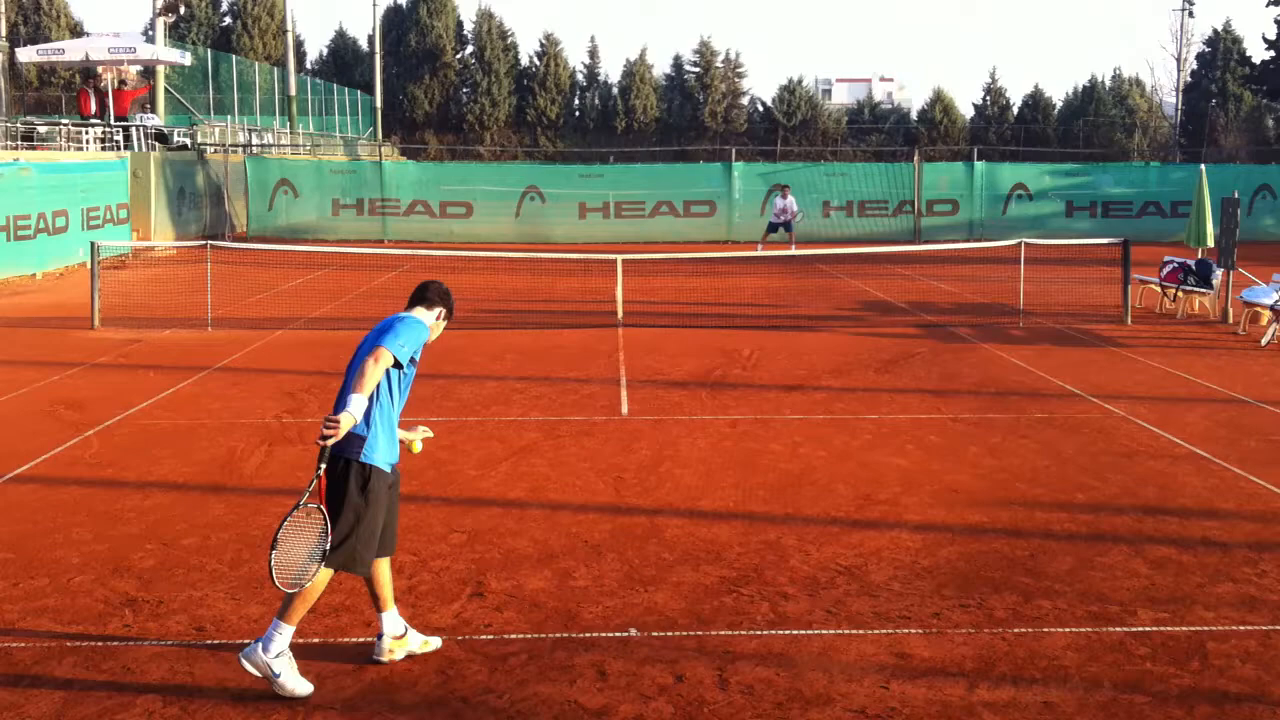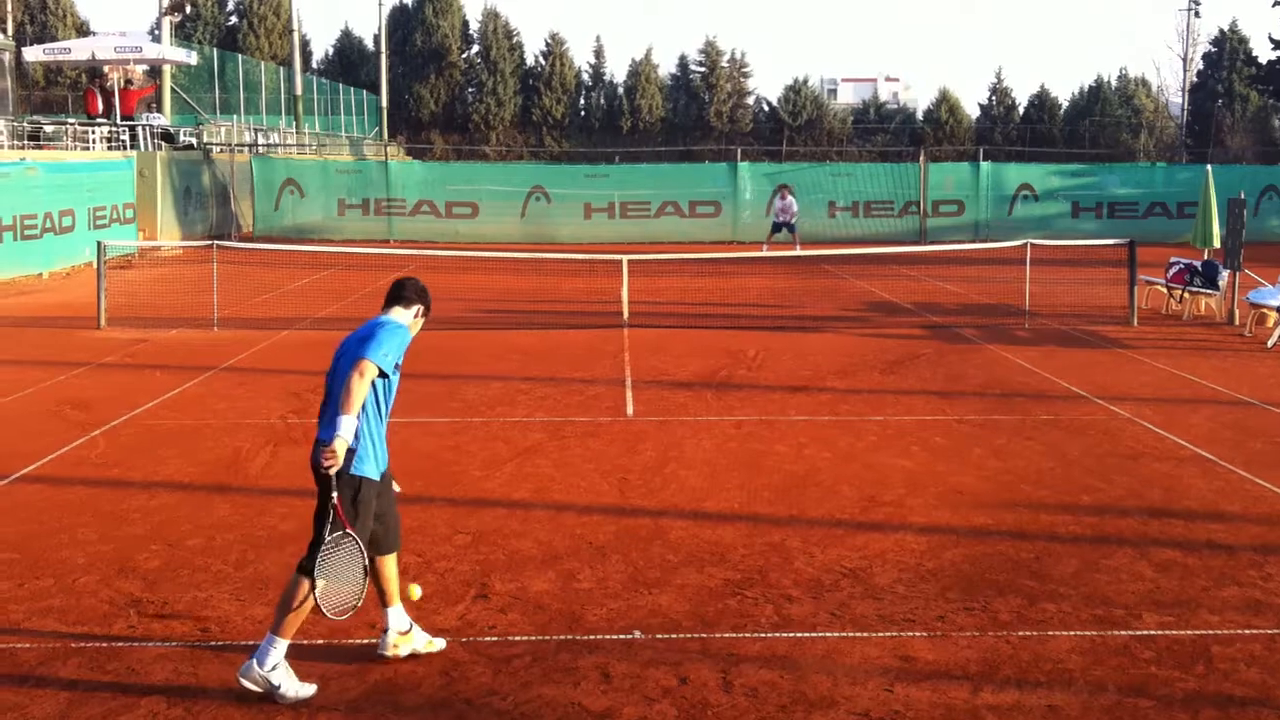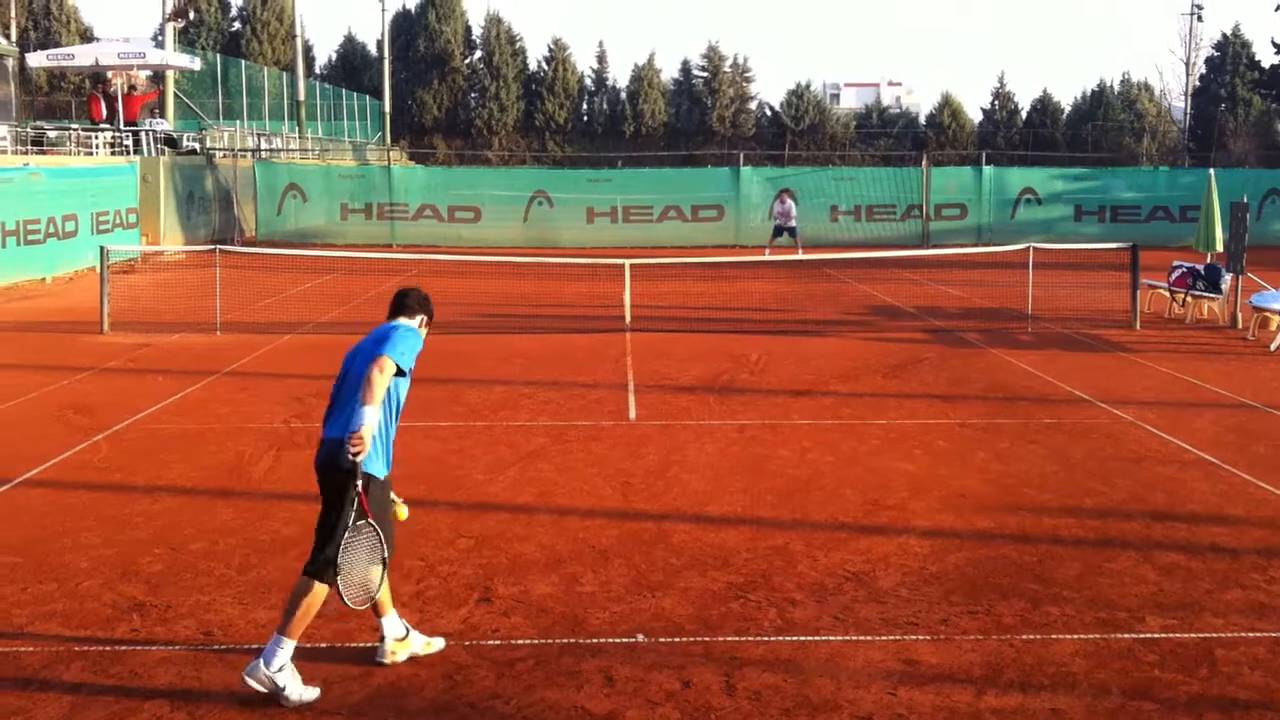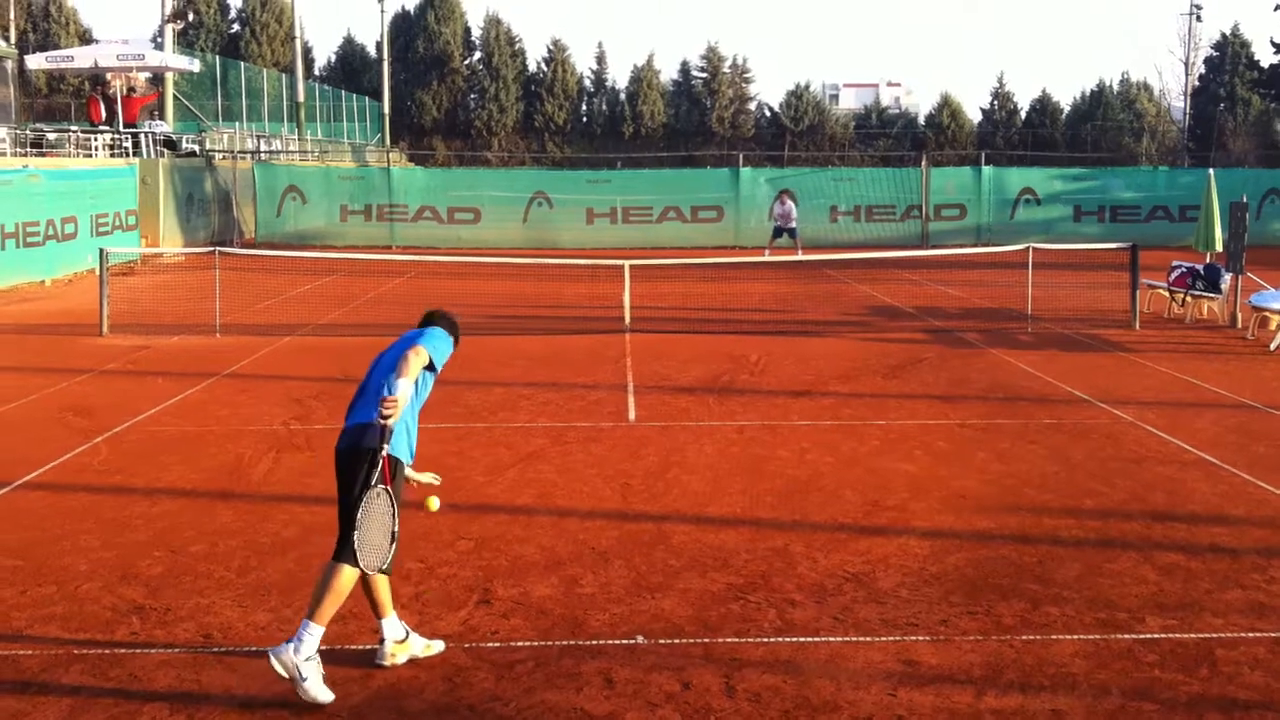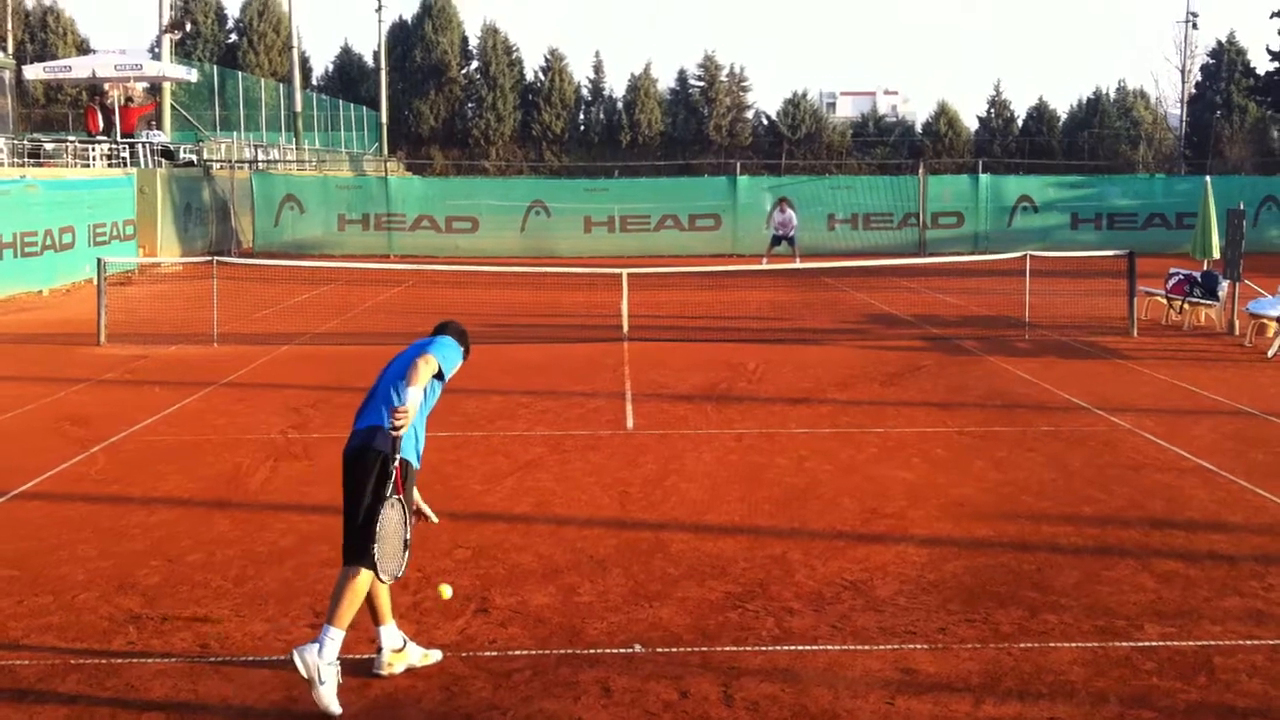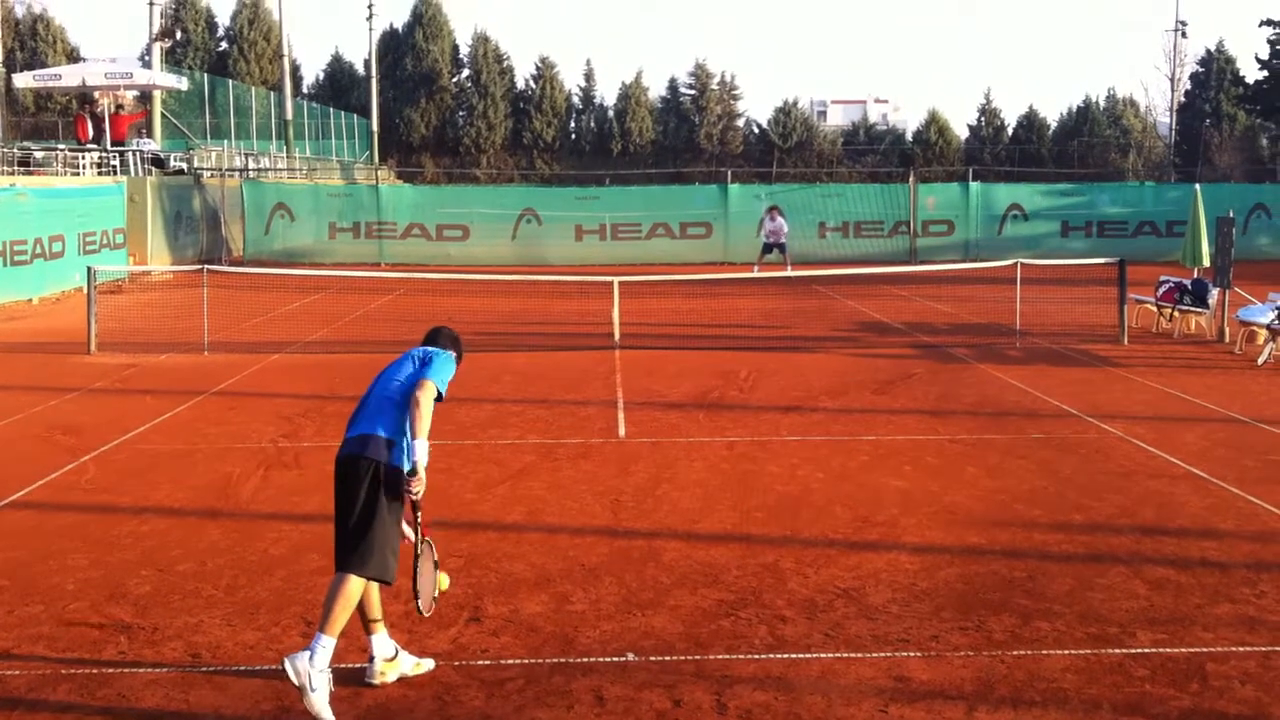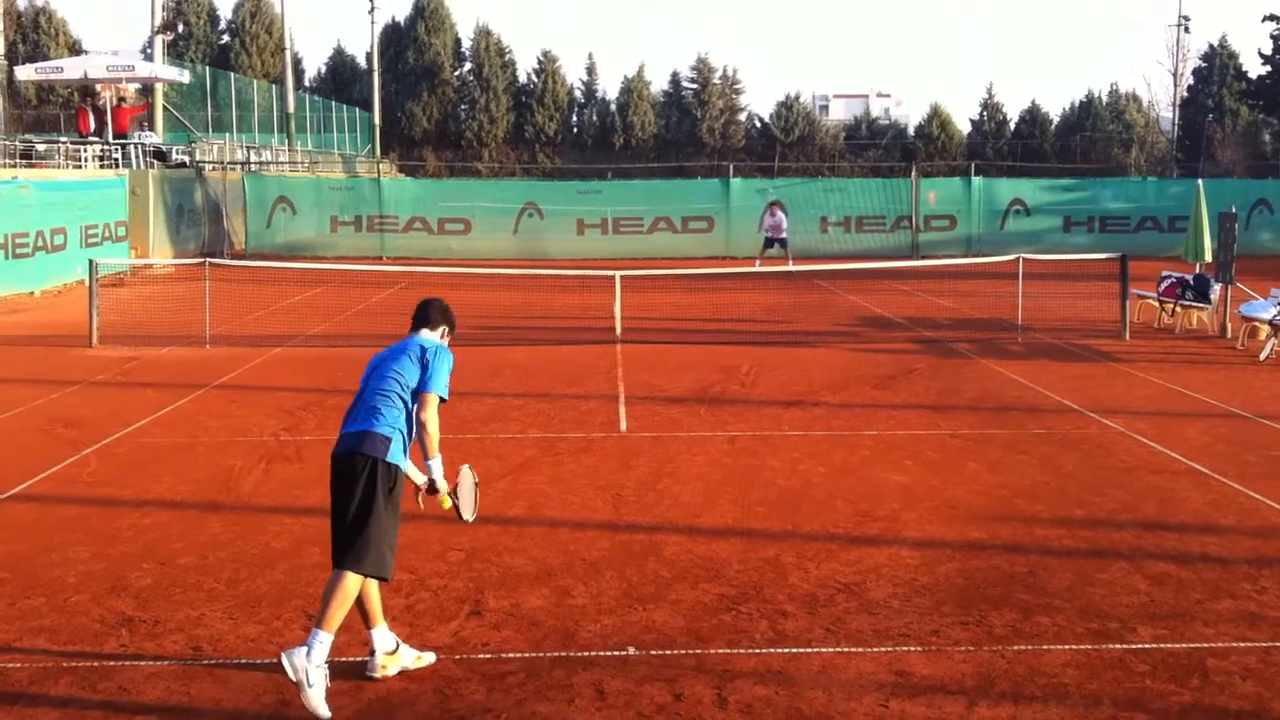
dt=0.3s
person 1, frame 1
left shoulder: (390, 328)
right shoulder: (412, 326)
right elbow: (375, 362)
left wrist: (402, 435)
right wrist: (351, 413)
left hip: (374, 455)
right hip: (363, 456)
left knee: (379, 543)
right knee: (333, 552)
left ankle: (393, 636)
right ankle: (271, 649)
person 1, frame 2
left shoulder: (359, 336)
right shoulder: (393, 331)
right elbow: (360, 375)
right wrist: (343, 437)
left hip: (363, 462)
right hip: (352, 464)
left knee: (384, 539)
left ankle: (399, 632)
right ankle: (266, 663)
person 1, frame 3
left shoulder: (368, 343)
right shoulder: (407, 334)
right elbow: (379, 372)
right wrist: (371, 421)
left hip: (342, 453)
right hip: (356, 460)
right knee: (328, 565)
left ankle: (396, 637)
right ankle: (272, 664)
person 1, frame 4
left shoulder: (397, 346)
right shoulder: (438, 337)
right elbow: (414, 357)
left wrist: (409, 472)
right wrist: (403, 392)
left hip: (354, 443)
right hip: (378, 446)
right knee: (357, 550)
left ankle: (395, 639)
right ankle: (301, 649)
person 1, frame 5
left shoulder: (406, 355)
right shoulder: (447, 346)
right elbow: (422, 365)
left wrist: (414, 499)
right wrist: (411, 404)
left hip: (362, 447)
right hip: (386, 448)
left knee: (371, 552)
right knee: (366, 555)
left ankle: (393, 647)
right ankle: (323, 653)
person 1, frame 6
left shoulder: (400, 364)
right shoulder: (440, 358)
right elbow: (421, 397)
left wrist: (399, 515)
right wrist: (419, 460)
left hip: (351, 454)
right hip: (379, 457)
left knee: (362, 560)
right knee: (359, 563)
left ankle: (384, 656)
right ankle: (314, 661)
person 1, frame 7
left shoulder: (386, 354)
right shoulder: (437, 352)
right elbow: (425, 417)
left wrist: (416, 474)
right wrist: (435, 473)
left hip: (348, 452)
right hip: (376, 456)
left knee: (361, 558)
right knee: (358, 560)
left ankle: (385, 650)
right ankle: (311, 656)
